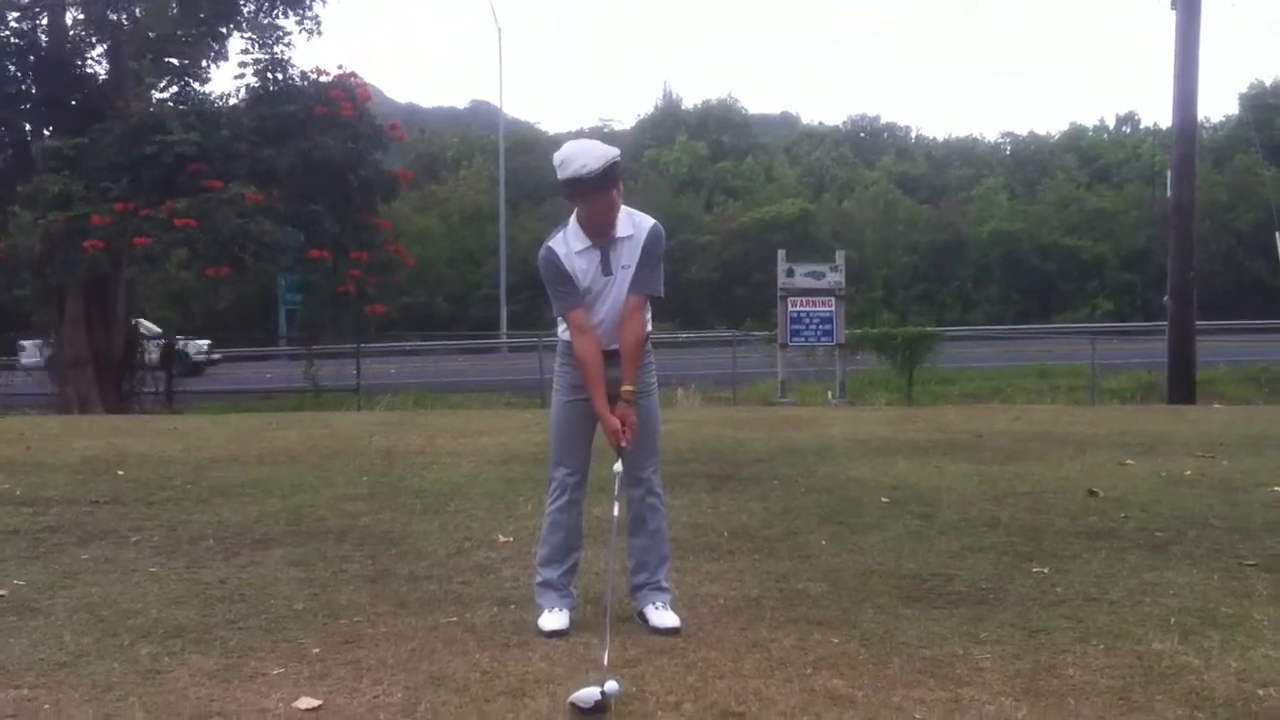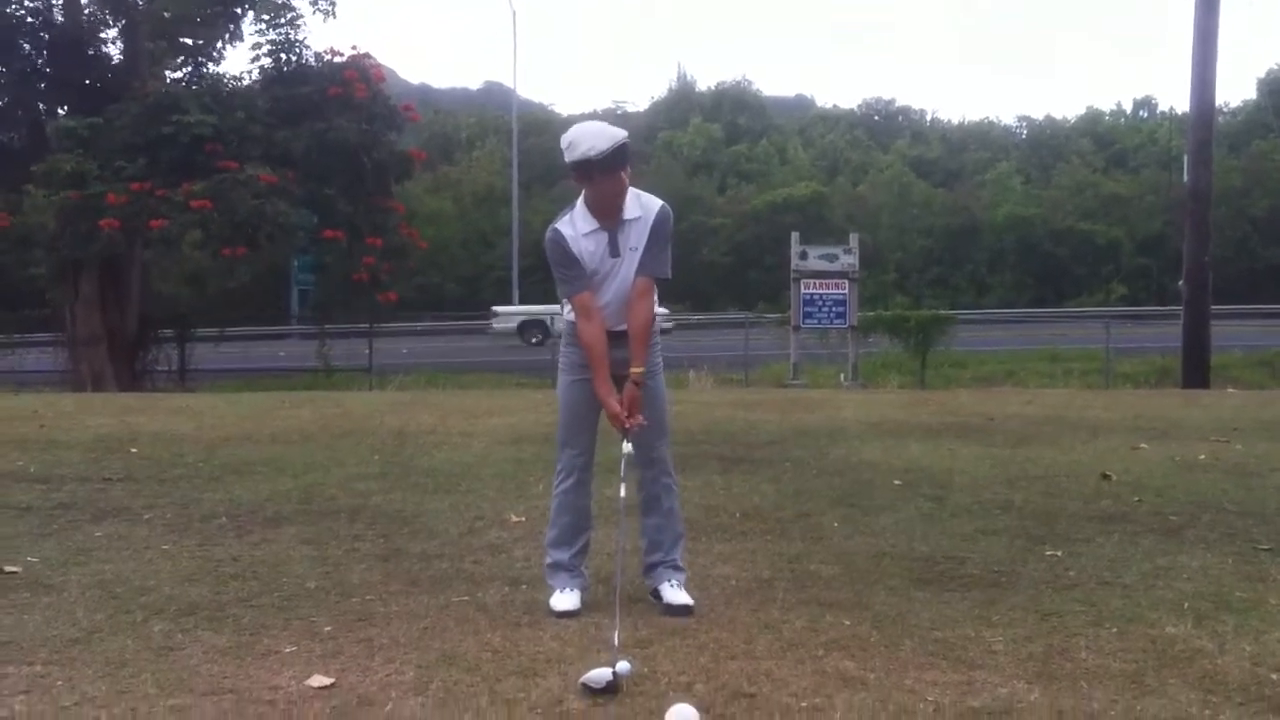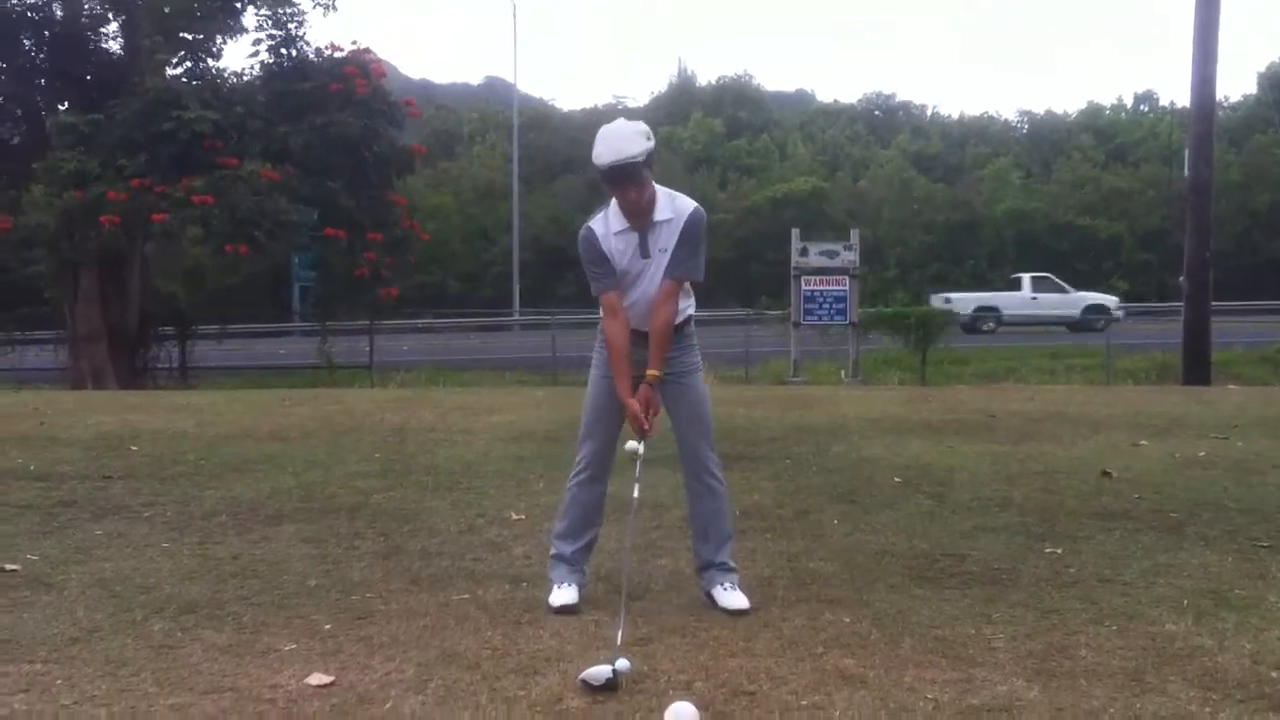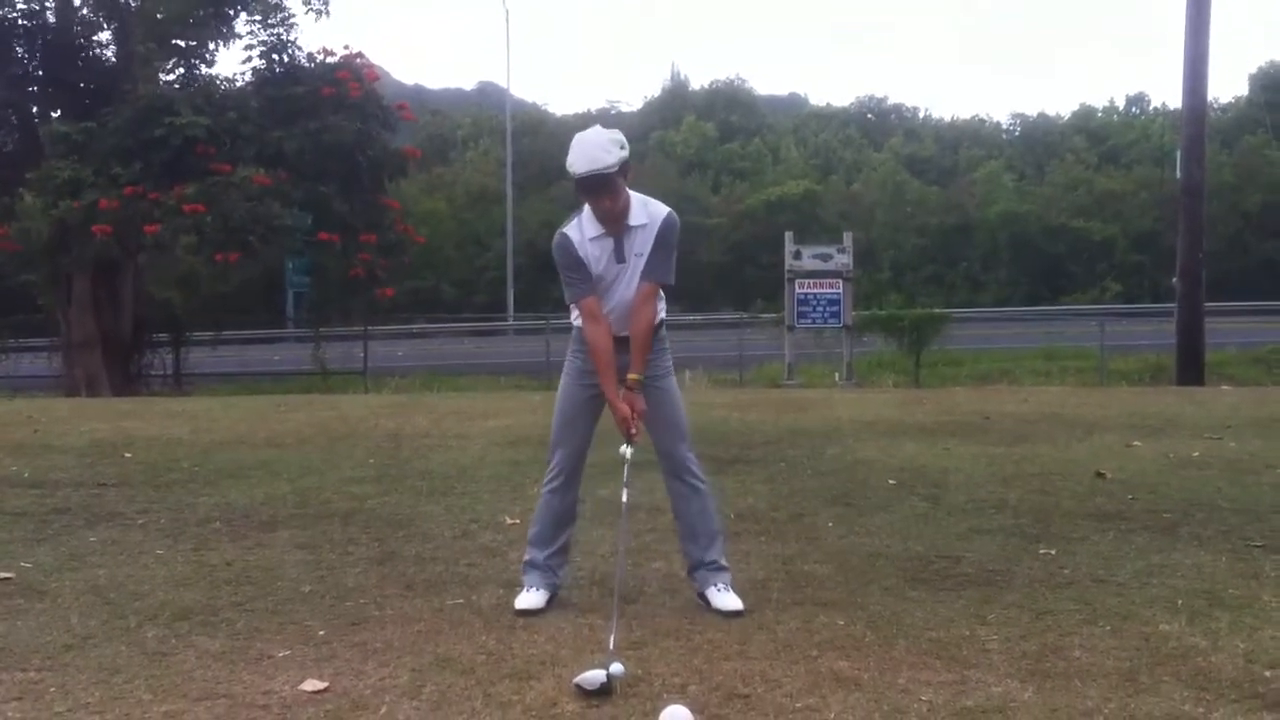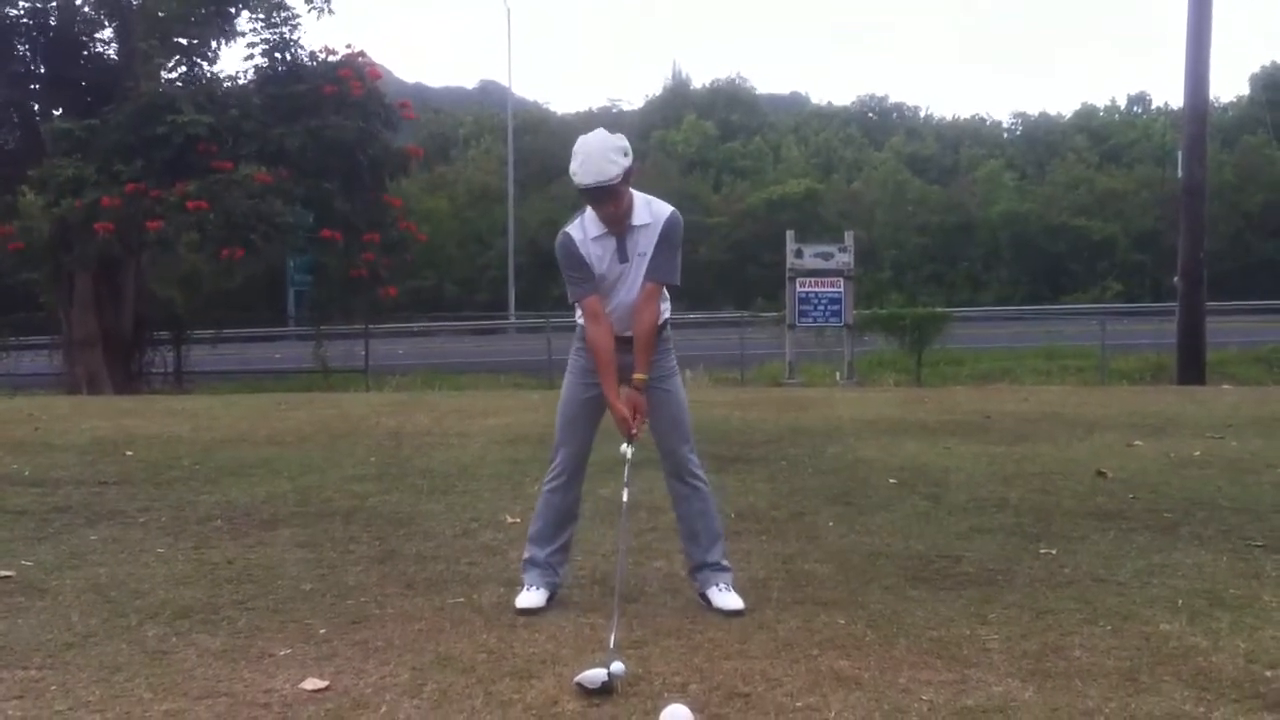
dt=0.5s
person 1, frame 1
left shoulder: (647, 233)
right shoulder: (555, 253)
left elbow: (634, 317)
right elbow: (582, 334)
left wrist: (627, 397)
right wrist: (602, 409)
left hip: (634, 362)
right hip: (577, 364)
left knee: (645, 480)
right knee: (566, 479)
left ankle: (651, 593)
right ankle: (554, 595)
person 1, frame 2
left shoulder: (655, 215)
right shoulder: (561, 235)
left elbow: (641, 300)
right elbow: (587, 316)
left wrist: (635, 379)
right wrist: (605, 393)
left hip: (640, 341)
right hip: (583, 346)
left knee: (656, 460)
right knee: (573, 461)
left ankle: (665, 572)
right ankle: (565, 575)
person 1, frame 3
left shoulder: (688, 217)
right shoulder: (594, 234)
left elbow: (667, 302)
right elbow: (613, 315)
left wrist: (653, 380)
right wrist: (625, 393)
left hip: (676, 343)
right hip: (617, 344)
left knee: (701, 460)
right knee: (591, 459)
left ankle: (718, 573)
right ankle: (566, 571)
person 1, frame 4
left shoulder: (662, 221)
right shoulder: (568, 240)
left elbow: (643, 305)
right elbow: (593, 320)
left wrist: (635, 384)
right wrist: (613, 396)
left hip: (648, 347)
right hip: (589, 351)
left knee: (681, 460)
right knee: (563, 464)
left ankle: (710, 575)
right ankle: (540, 574)
person 1, frame 5
left shoulder: (665, 221)
right shoulder: (571, 240)
left elbow: (647, 306)
right elbow: (596, 319)
left wrist: (639, 384)
right wrist: (612, 396)
left hip: (652, 345)
right hip: (593, 349)
left knee: (682, 461)
right knee: (566, 462)
left ankle: (712, 574)
right ankle: (540, 573)
